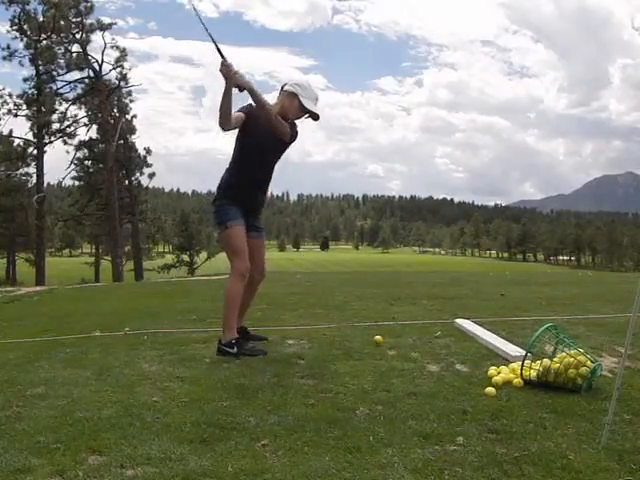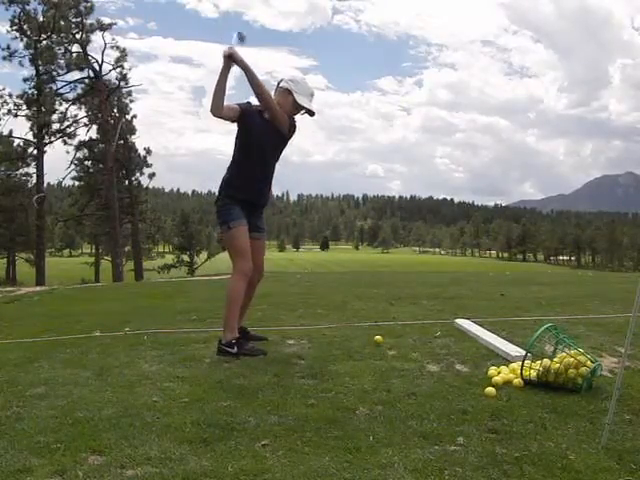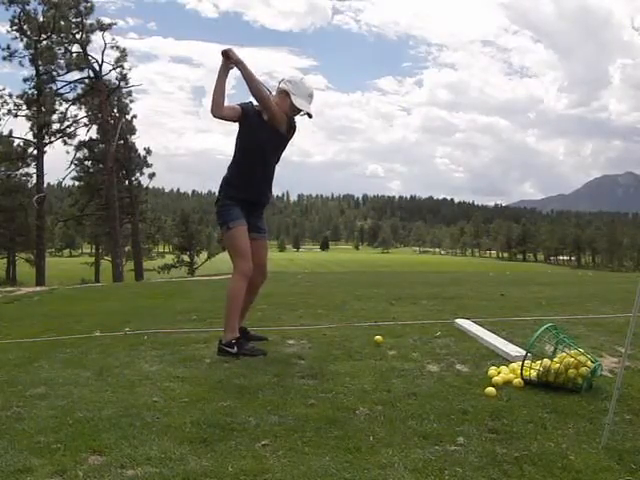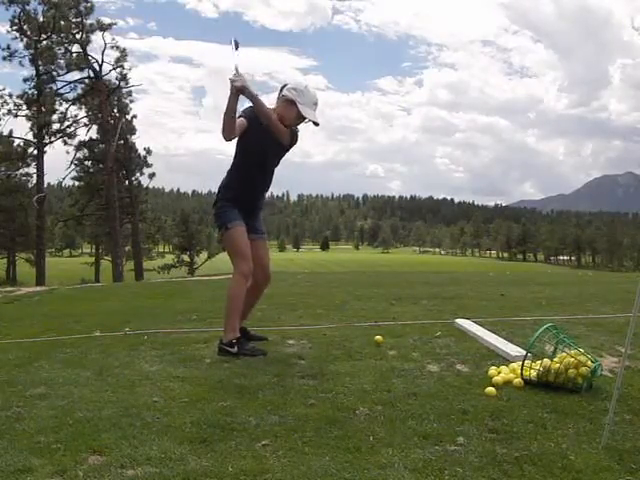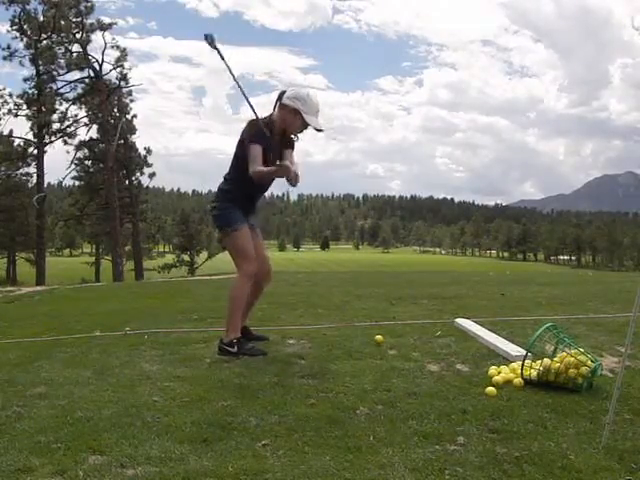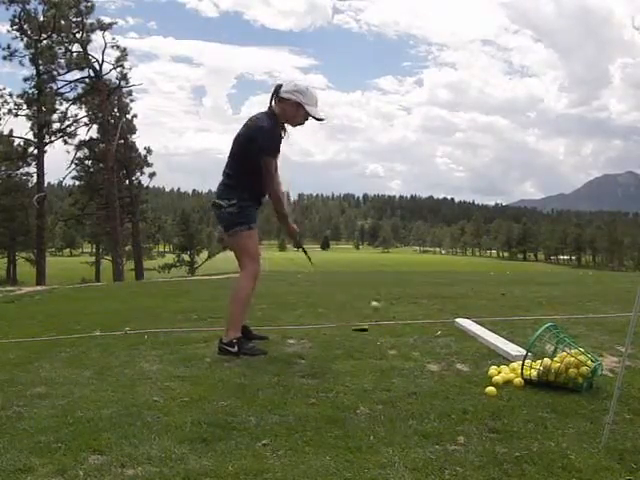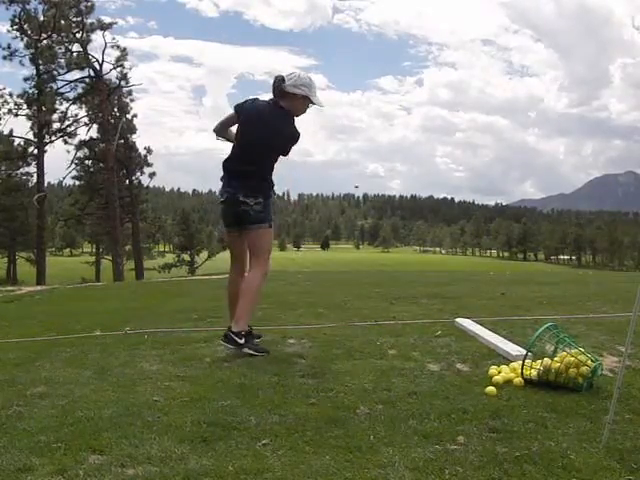
dt=0.4s
person 1, frame 1
left shoulder: (289, 132)
right shoulder: (250, 112)
left elbow: (272, 120)
right elbow: (226, 123)
left wrist: (248, 86)
right wrist: (229, 85)
left hip: (253, 208)
right hip: (229, 201)
left knee: (257, 272)
right knee: (241, 268)
left ankle: (237, 327)
right ankle: (228, 340)
person 1, frame 2
left shoulder: (288, 127)
right shoulder: (247, 112)
left elbow: (267, 103)
right elbow: (217, 110)
left wrist: (244, 65)
right wrist: (226, 68)
left hip: (256, 207)
right hip: (232, 201)
left knee: (256, 272)
right knee: (243, 268)
left ankle: (237, 328)
right ankle: (228, 340)
person 1, frame 3
left shoulder: (288, 127)
right shoulder: (248, 112)
left elbow: (265, 101)
right elbow: (217, 111)
left wrist: (240, 63)
right wrist: (225, 68)
left hip: (256, 207)
right hip: (232, 201)
left knee: (259, 274)
right knee: (244, 268)
left ankle: (238, 328)
right ankle: (228, 340)
person 1, frame 4
left shoulder: (290, 135)
right shoulder: (251, 116)
left elbow: (272, 123)
right elbow: (228, 133)
left wrist: (249, 92)
right wrist: (234, 95)
left hip: (253, 209)
right hip: (229, 203)
left knee: (262, 276)
right knee: (244, 269)
left ankle: (238, 327)
right ankle: (229, 340)
person 1, frame 5
left shoulder: (286, 139)
right shoulder: (257, 128)
left elbow: (289, 164)
right elbow: (254, 171)
left wrist: (290, 171)
right wrist: (276, 170)
left hip: (246, 209)
right hip: (228, 205)
left knee: (263, 272)
right knee: (248, 269)
left ankle: (239, 327)
right ankle: (230, 340)
person 1, frame 6
left shoulder: (267, 124)
right shoulder: (267, 130)
left elbow: (272, 178)
right elbow: (271, 184)
left wrist: (285, 215)
right wrist: (286, 222)
left hip: (232, 202)
right hip: (237, 203)
left knee: (249, 267)
right knee: (250, 268)
left ankle: (238, 327)
right ankle: (230, 340)
person 1, frame 7
left shoulder: (251, 106)
right shoulder: (290, 132)
left elbow: (219, 130)
left hip: (228, 194)
right hip: (255, 197)
left knee: (238, 265)
right knee: (259, 266)
left ankle: (237, 326)
right ankle: (237, 331)
